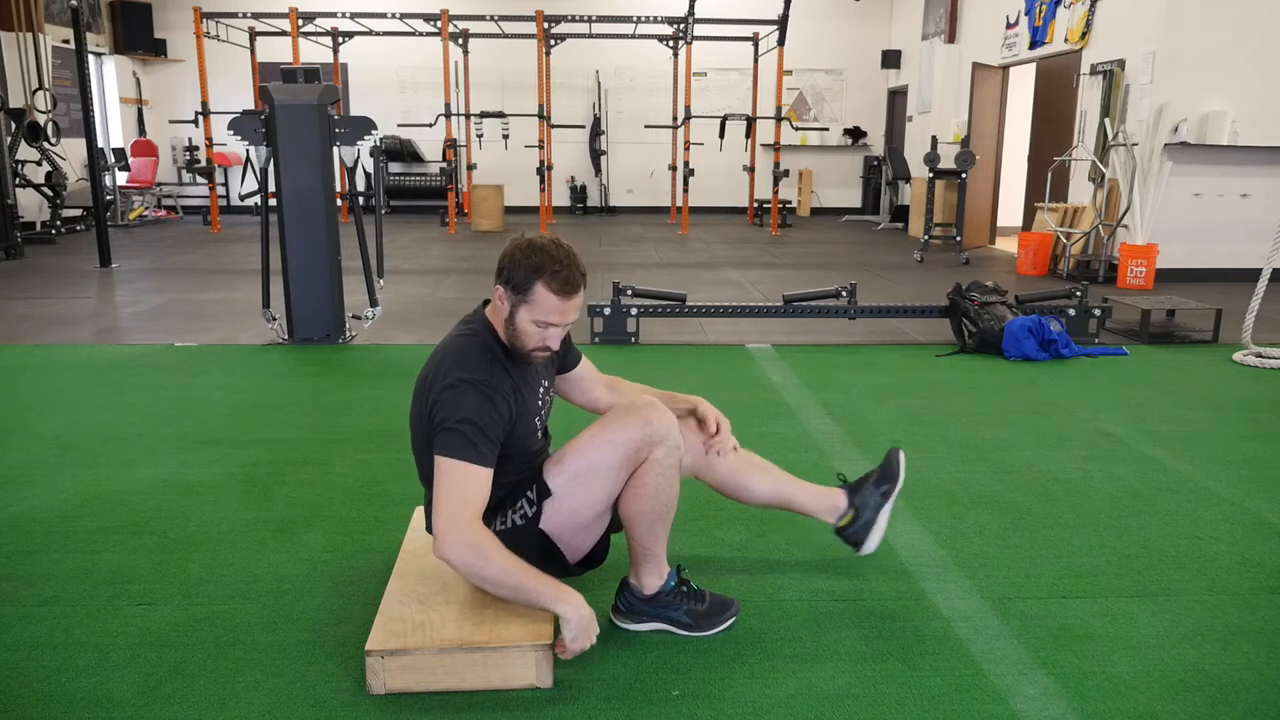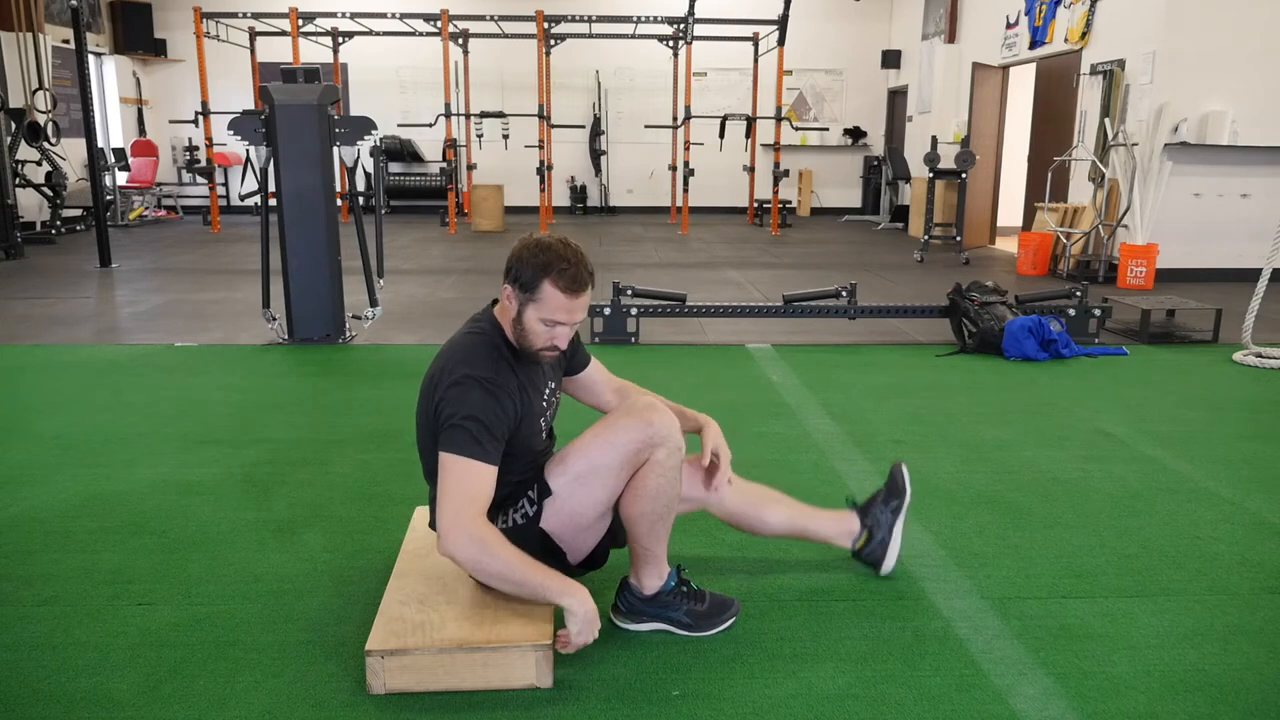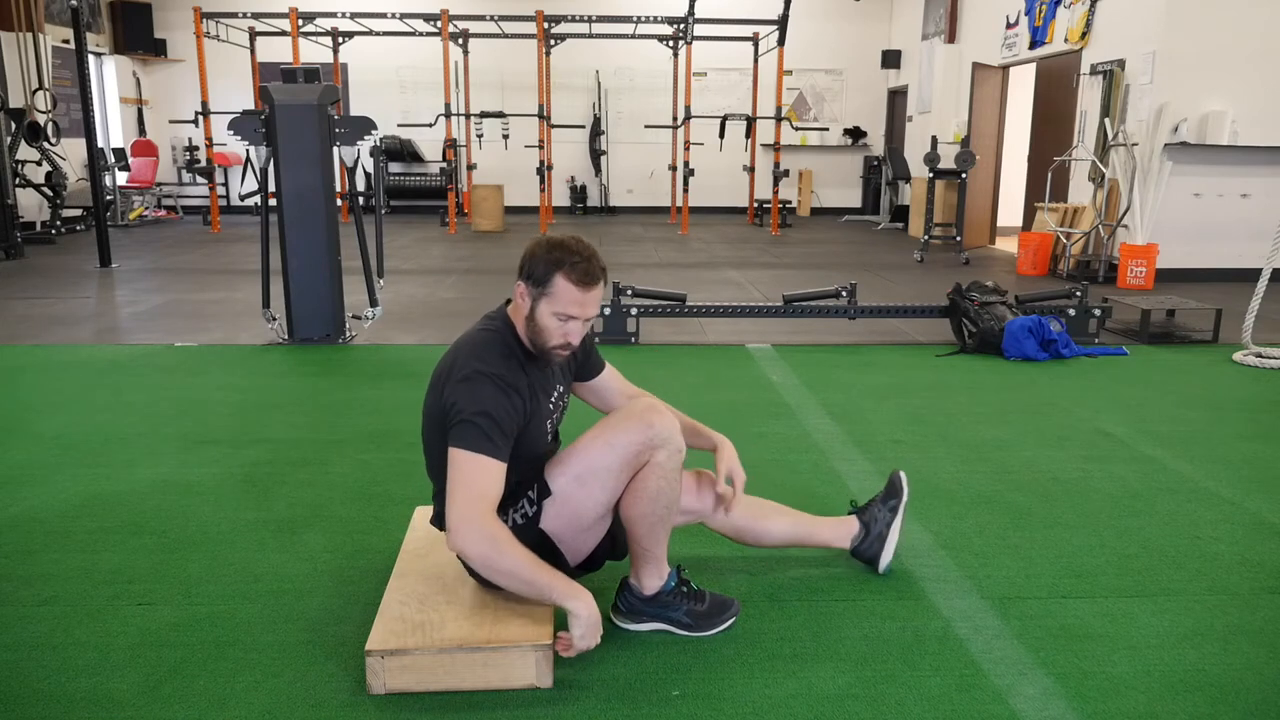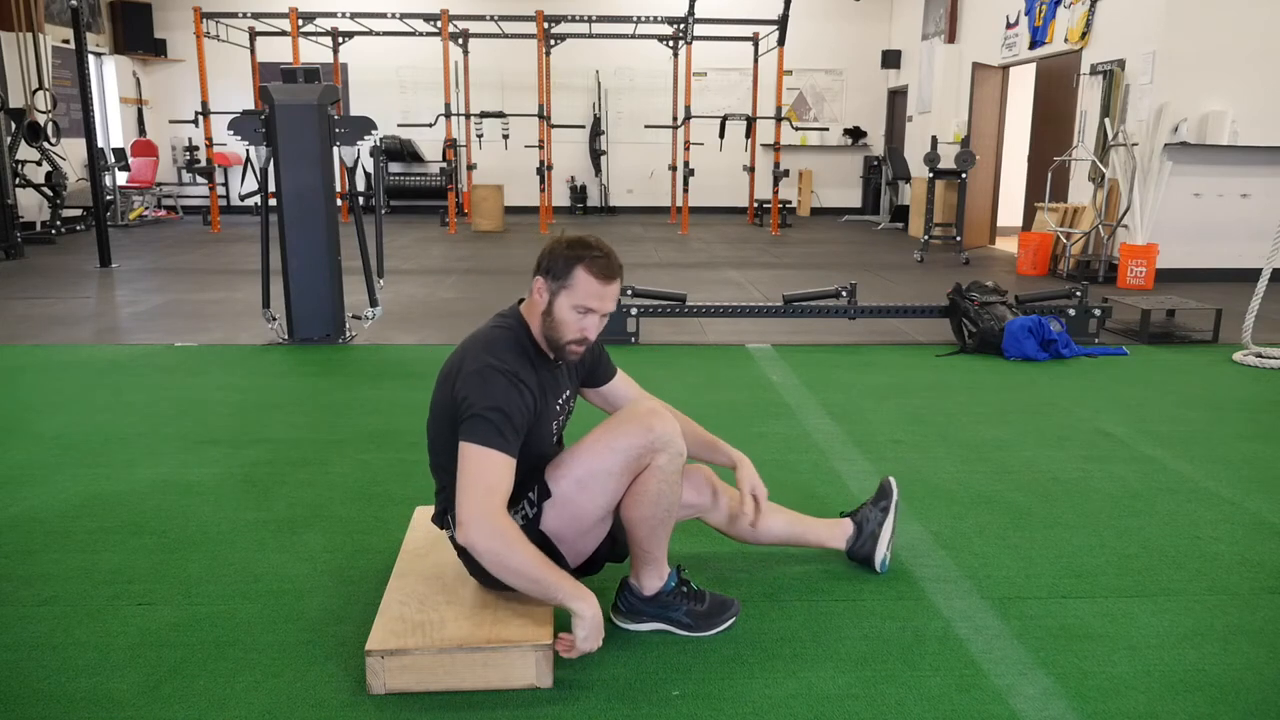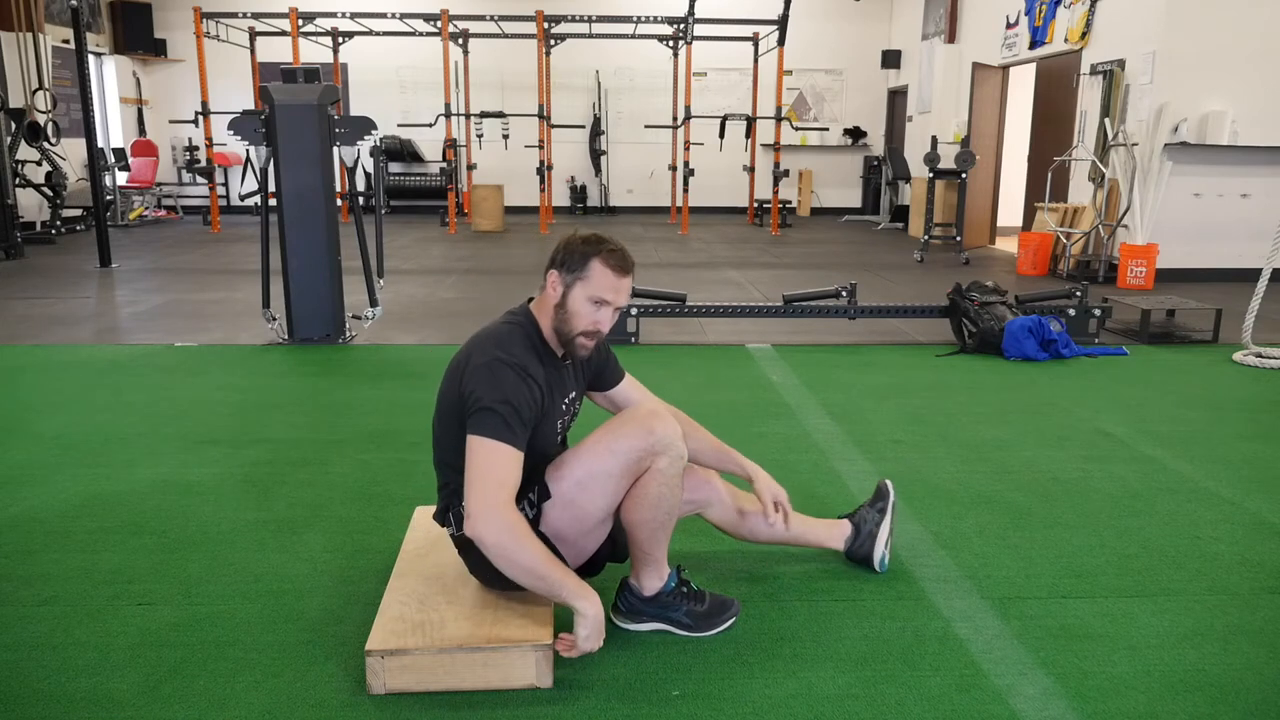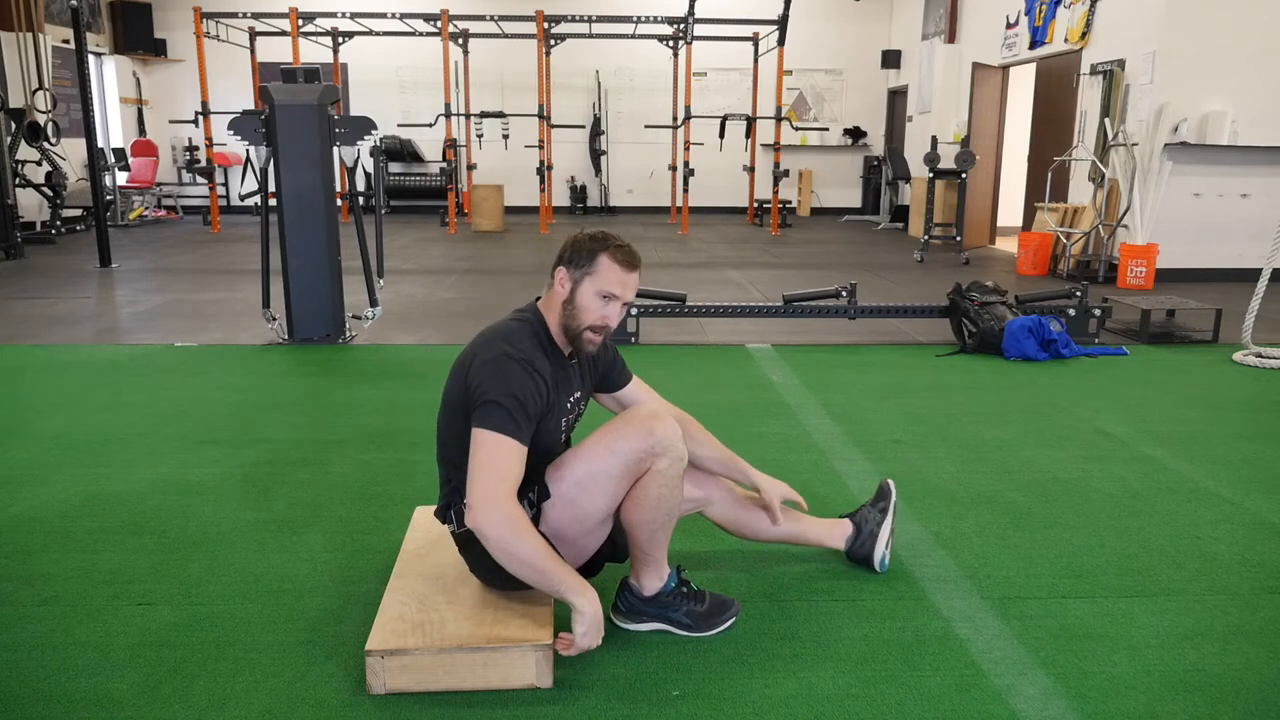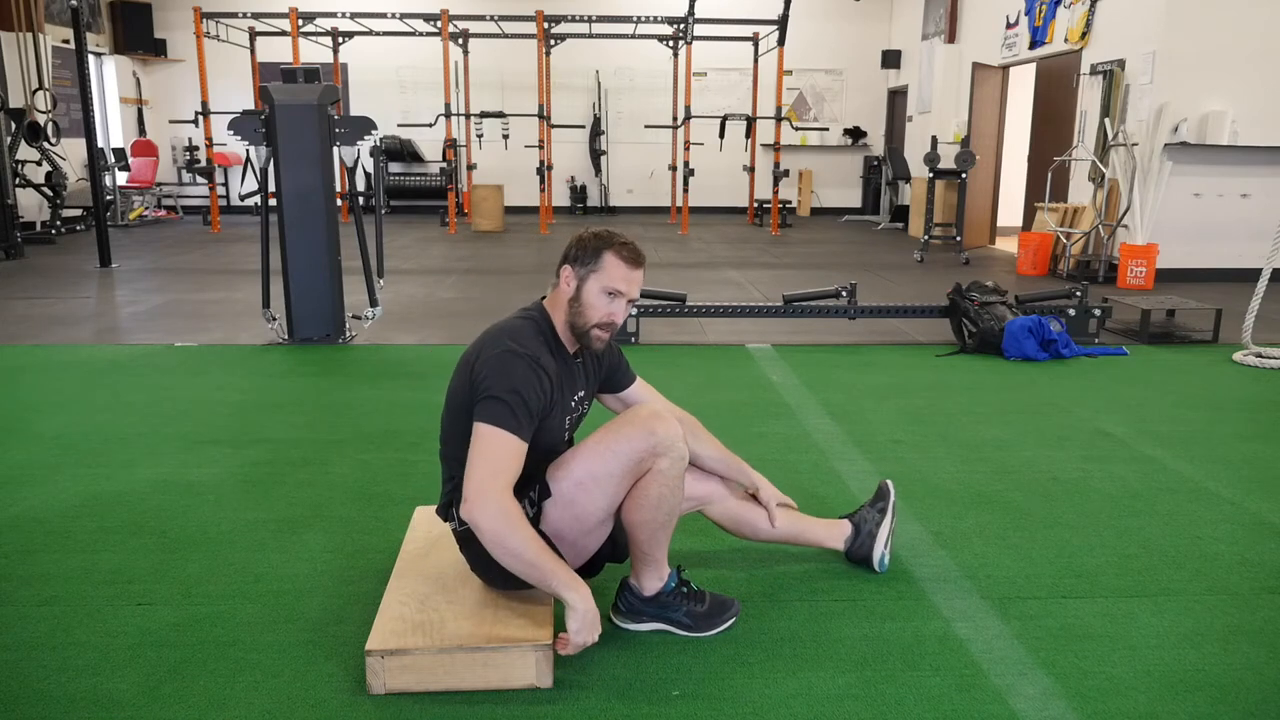
dt=0.1s
person 1, frame 1
left shoulder: (539, 327)
right shoulder: (469, 385)
left elbow: (598, 390)
right elbow: (455, 540)
left wrist: (690, 405)
right wrist: (567, 603)
left hip: (537, 493)
right hip: (511, 540)
left knee: (693, 428)
right knee: (651, 423)
left ankle: (842, 512)
right ankle: (649, 593)
person 1, frame 2
left shoulder: (548, 334)
right shoulder: (475, 382)
left elbow: (612, 392)
right elbow: (458, 536)
left wrist: (700, 422)
right wrist: (571, 596)
left hip: (540, 499)
right hip: (512, 538)
left knee: (706, 481)
right knee: (653, 426)
left ankle: (857, 532)
right ankle: (649, 593)
person 1, frame 3
left shoulder: (558, 334)
right shoulder: (485, 377)
left elbow: (627, 398)
right elbow: (468, 533)
left wrist: (715, 441)
right wrist: (576, 600)
left hip: (541, 500)
right hip: (512, 541)
left knee: (705, 495)
right knee: (654, 428)
left ankle: (855, 533)
right ankle: (649, 593)
person 1, frame 4
left shoulder: (569, 338)
right shoulder: (496, 373)
left elbow: (647, 402)
right elbow: (478, 528)
left wrist: (735, 459)
right wrist: (581, 602)
left hip: (540, 506)
right hip: (504, 548)
left knee: (702, 489)
right knee: (653, 430)
left ankle: (850, 534)
right ankle: (650, 594)
person 1, frame 5
left shoulder: (578, 336)
right shoulder: (505, 368)
left elbow: (657, 409)
right elbow: (486, 521)
left wrist: (750, 468)
right wrist: (584, 600)
left hip: (543, 505)
right hip: (506, 547)
left knee: (702, 485)
right knee: (654, 432)
left ankle: (847, 536)
right ankle: (650, 594)
person 1, frame 6
left shoulder: (587, 342)
right shoulder: (513, 363)
left elbow: (672, 416)
right elbow: (487, 513)
left wrist: (755, 477)
right wrist: (581, 597)
left hip: (544, 507)
right hip: (505, 546)
left knee: (703, 486)
right knee: (653, 431)
left ankle: (848, 536)
right ankle: (649, 594)
person 1, frame 7
left shoulder: (590, 342)
right shoulder: (517, 360)
left elbow: (674, 416)
right elbow: (483, 506)
left wrist: (754, 479)
right wrist: (576, 594)
left hip: (545, 505)
right hip: (505, 543)
left knee: (703, 485)
right knee: (655, 431)
left ankle: (846, 537)
right ankle: (649, 594)
